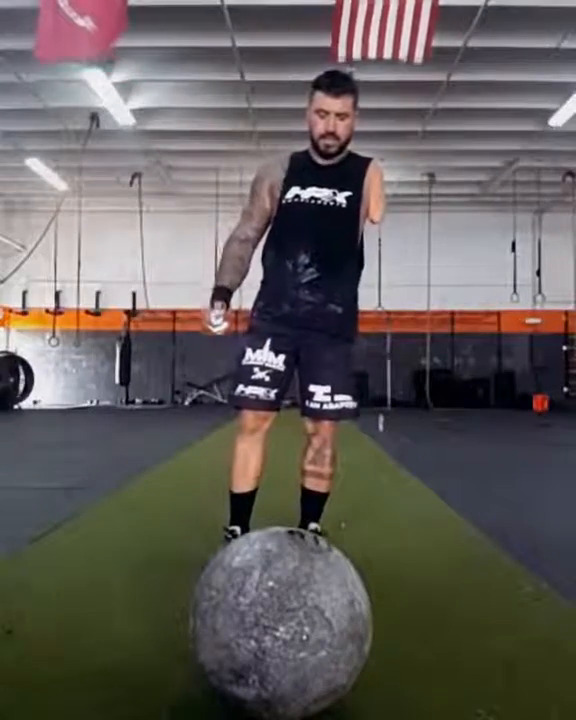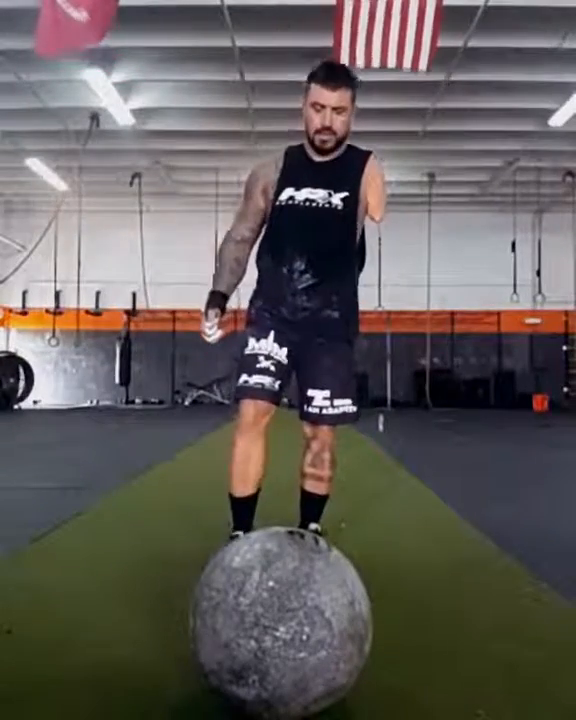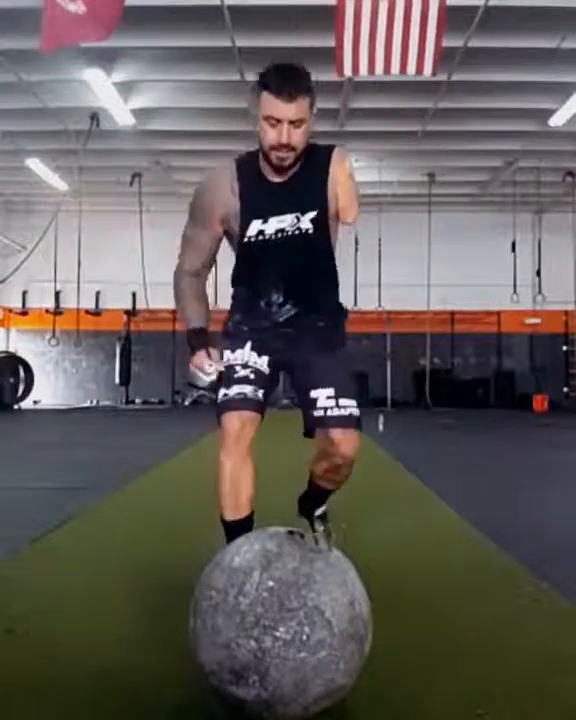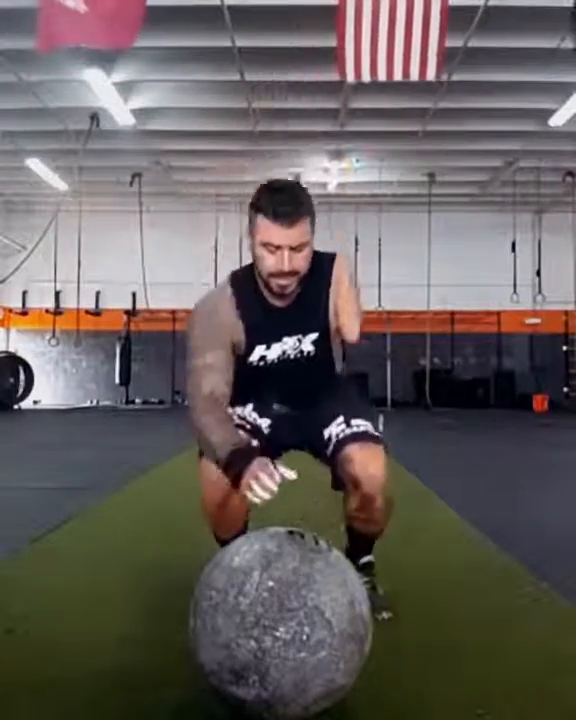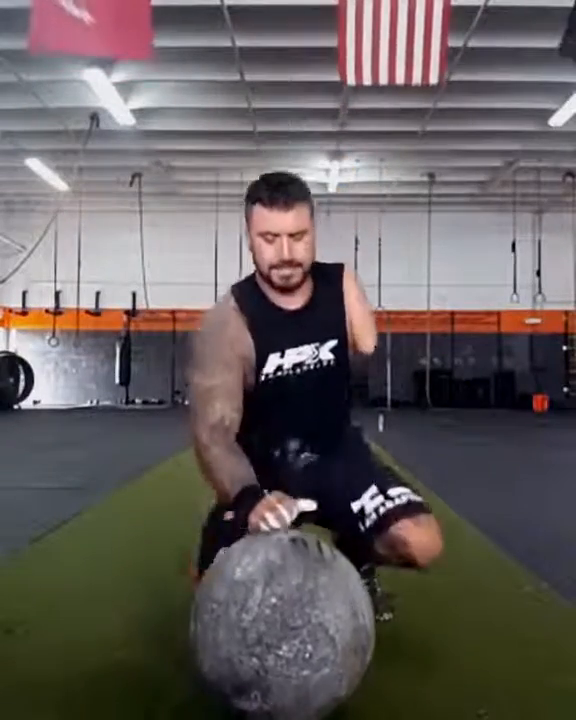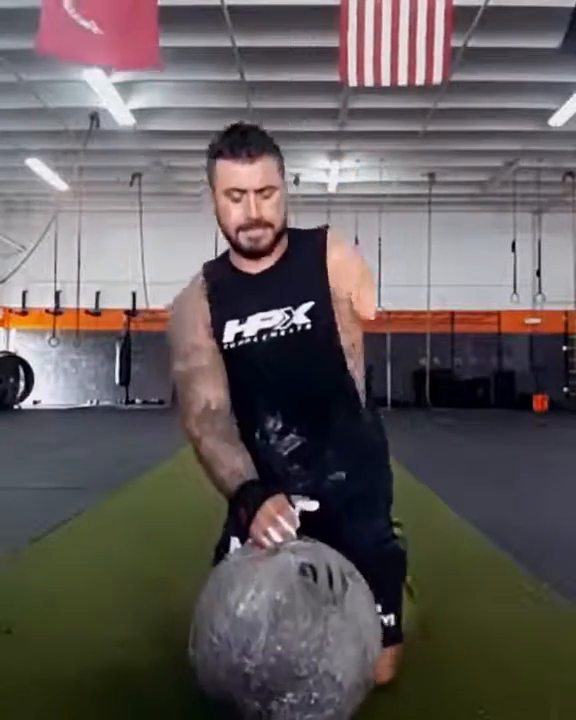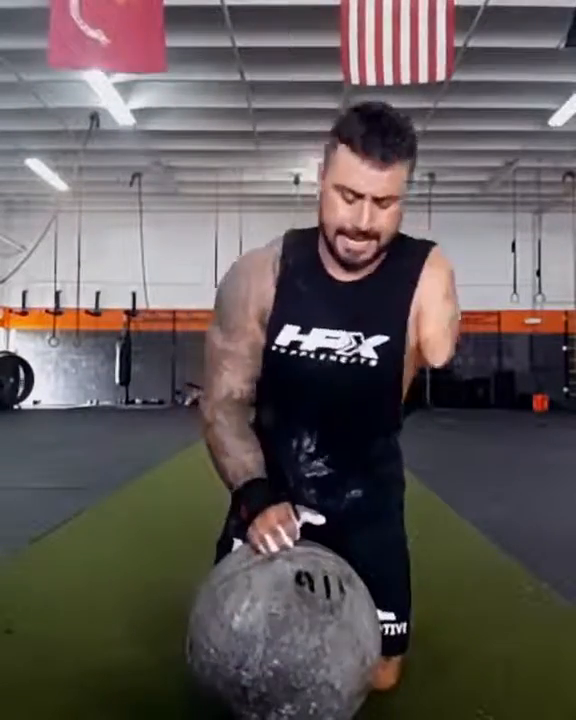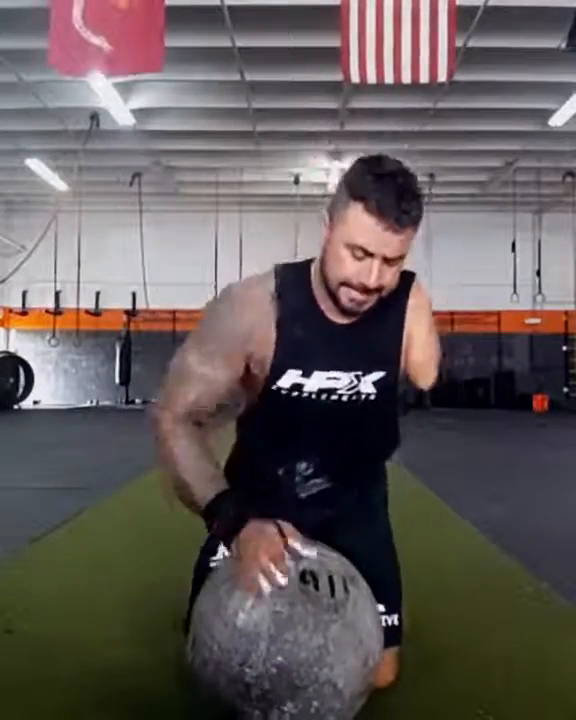
dt=0.4s
person 1, frame 1
left shoulder: (367, 174)
right shoulder: (277, 173)
right elbow: (245, 236)
right wrist: (222, 292)
left hip: (331, 325)
right hip: (272, 318)
left knee: (322, 430)
right knee: (252, 421)
left ankle: (309, 532)
right ankle: (236, 532)
person 1, frame 2
left shoulder: (367, 169)
right shoulder: (272, 171)
right elbow: (240, 237)
right wrist: (217, 298)
left hip: (330, 325)
right hip: (271, 315)
left knee: (321, 434)
right knee: (251, 417)
left ankle: (309, 534)
right ankle: (240, 534)
person 1, frame 3
left shoulder: (333, 168)
right shoulder: (222, 186)
right elbow: (191, 269)
right wrist: (197, 335)
left hip: (317, 326)
right hip: (252, 324)
left knee: (342, 445)
right knee: (236, 432)
left ankle: (312, 509)
person 1, frame 4
left shoulder: (334, 274)
right shoulder: (220, 309)
right elbow: (207, 401)
right wrist: (240, 460)
left hip: (324, 397)
right hip: (256, 401)
left knee: (370, 472)
right knee: (218, 478)
left ankle: (359, 564)
person 1, frame 5
left shoulder: (342, 286)
right shoulder: (225, 324)
right elbow: (212, 433)
right wrist: (248, 499)
left hip: (336, 456)
right hip: (262, 465)
left knee: (422, 545)
left ankle: (354, 562)
person 1, frame 6
left shoulder: (332, 254)
right shoulder: (197, 302)
right elbow: (206, 420)
right wrist: (250, 497)
left hip: (354, 480)
right hip: (264, 488)
left knee: (375, 668)
left ankle: (384, 569)
person 1, frame 7
left shoulder: (426, 274)
right shoulder: (257, 276)
right elbow: (224, 404)
right wrist: (256, 496)
left hip: (367, 494)
right hip: (274, 490)
left knee: (379, 675)
person 1, frame 8
left shoulder: (411, 305)
right shoulder: (251, 308)
right elbow: (174, 419)
right wrist: (232, 519)
left hip: (353, 503)
right hip: (255, 500)
left knee: (378, 671)
